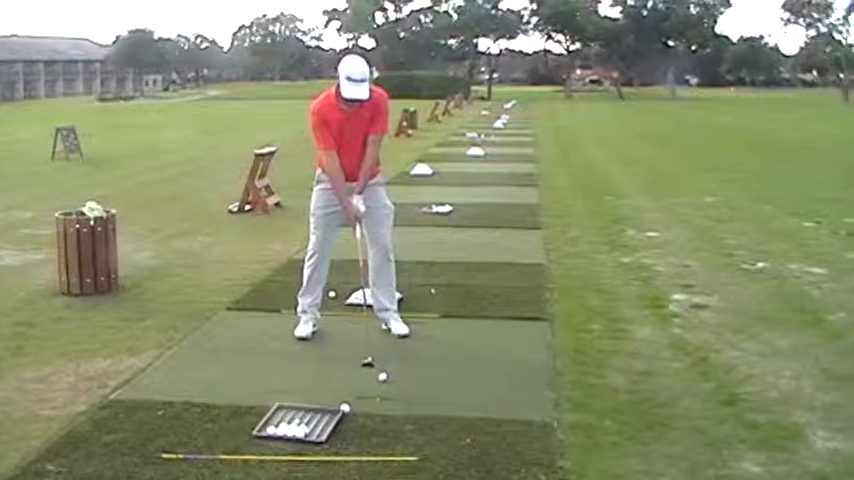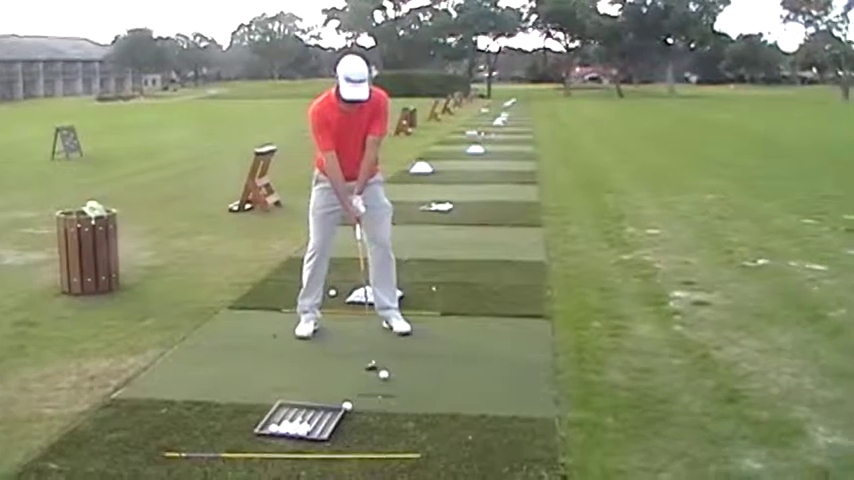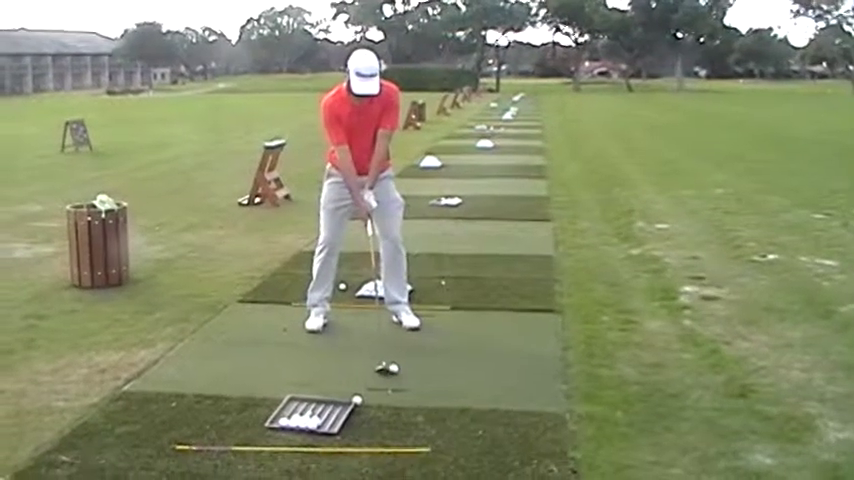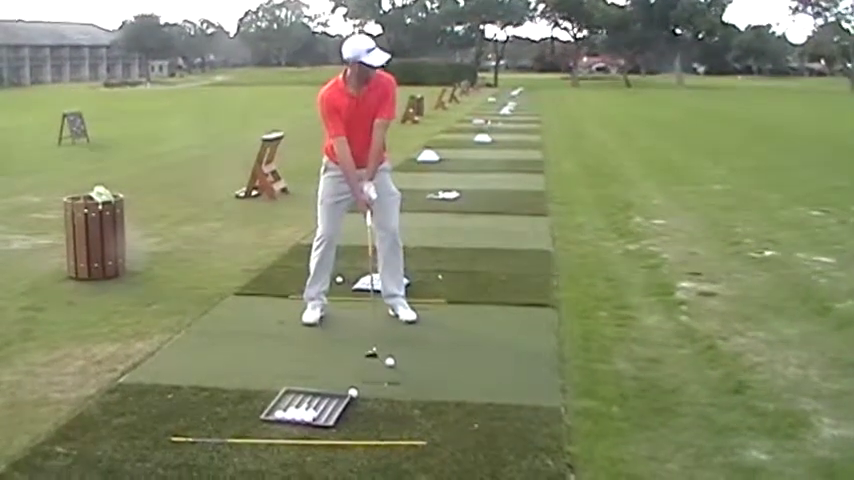
dt=0.7s
person 1, frame 1
left shoulder: (379, 100)
right shoulder: (320, 108)
left elbow: (372, 148)
right elbow: (330, 158)
left wrist: (360, 192)
right wrist: (346, 202)
left hip: (370, 182)
right hip: (330, 182)
left knee: (382, 247)
right knee: (318, 248)
left ankle: (388, 313)
right ankle: (308, 314)
person 1, frame 2
left shoulder: (379, 100)
right shoulder: (319, 109)
left elbow: (371, 149)
right elbow: (330, 159)
left wrist: (358, 194)
right wrist: (346, 205)
left hip: (368, 180)
right hip: (329, 182)
left knee: (381, 244)
right knee: (318, 248)
left ankle: (389, 311)
right ankle: (308, 313)
person 1, frame 3
left shoulder: (390, 94)
right shoulder: (331, 103)
left elbow: (382, 143)
right elbow: (342, 153)
left wrist: (370, 188)
right wrist: (358, 198)
left hip: (379, 176)
right hip: (340, 177)
left knee: (393, 240)
right knee: (328, 241)
left ankle: (399, 306)
right ankle: (318, 307)
person 1, frame 4
left shoulder: (386, 84)
right shoulder: (328, 96)
left elbow: (379, 134)
right elbow: (340, 146)
left wrist: (369, 179)
right wrist: (356, 191)
left hip: (376, 168)
right hip: (337, 170)
left knee: (390, 232)
right knee: (326, 235)
left ankle: (396, 299)
right ankle: (315, 301)
